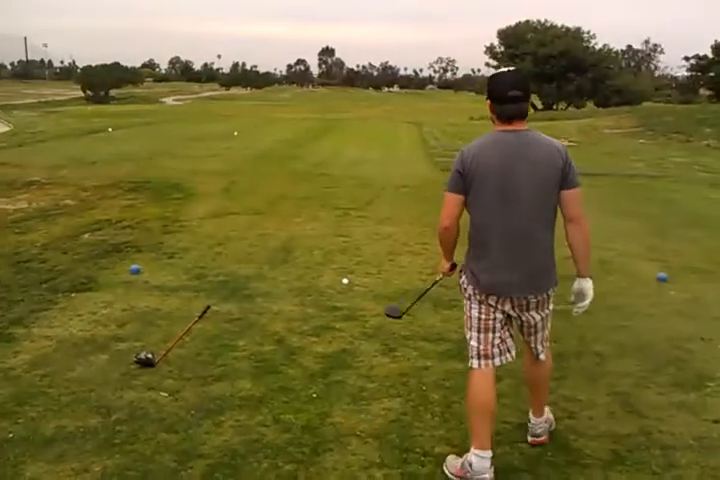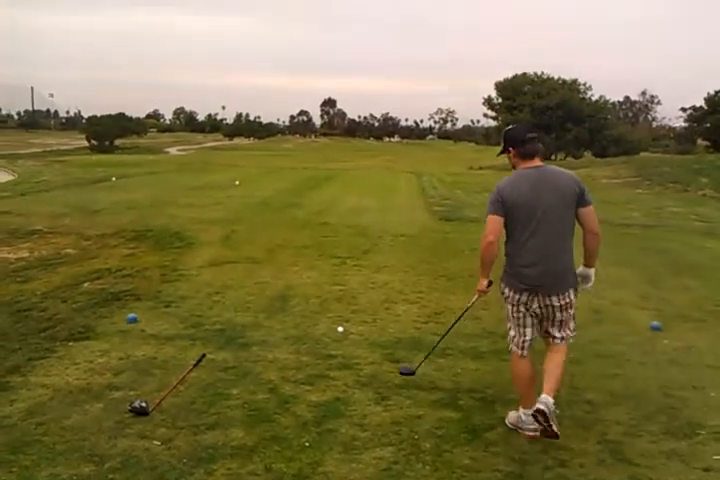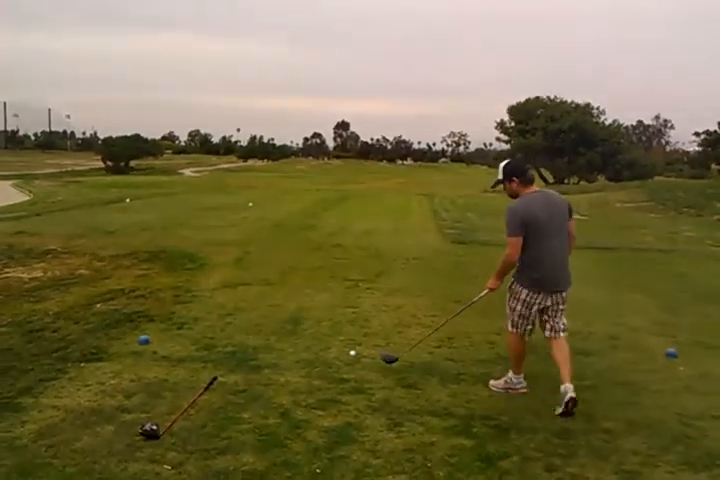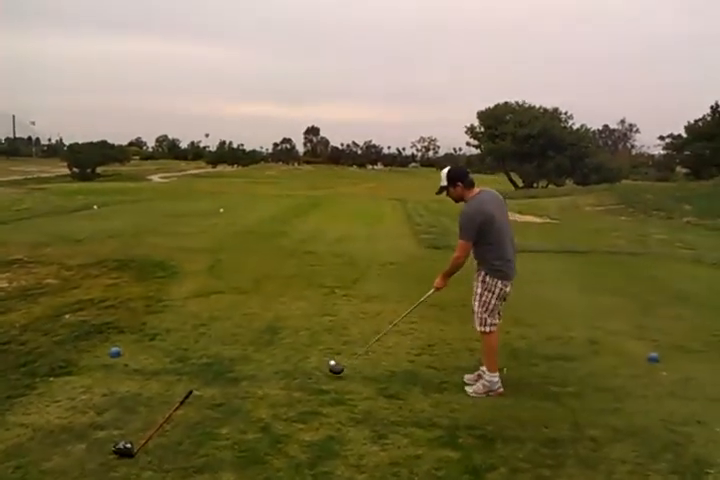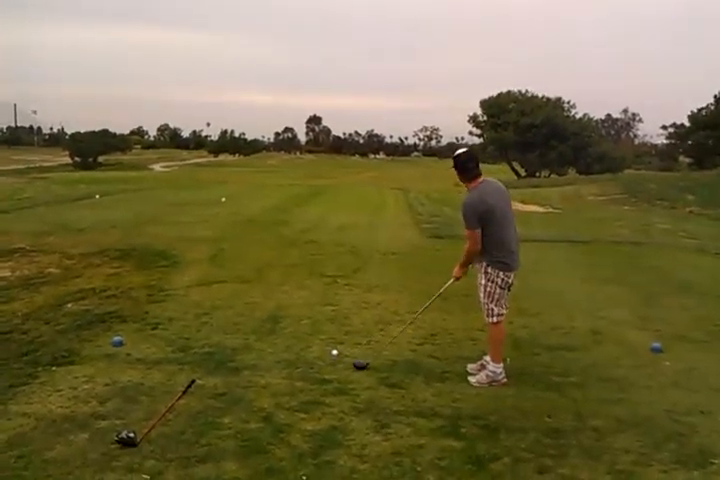
dt=1s
person 1, frame 1
left shoulder: (470, 155)
right shoulder: (556, 152)
left elbow: (447, 222)
right elbow: (576, 220)
left wrist: (447, 259)
right wrist: (584, 276)
left hip: (483, 279)
right hip: (537, 279)
left knee: (482, 367)
right knee: (537, 350)
right ankle: (539, 421)
person 1, frame 2
left shoulder: (504, 189)
right shoulder: (571, 181)
left elbow: (490, 240)
right elbow: (593, 230)
left wrist: (483, 277)
right wrist: (589, 267)
left hip: (518, 284)
right hip: (560, 283)
left knee: (520, 350)
right knee: (558, 343)
left ankle: (526, 415)
right ankle: (546, 401)
person 1, frame 3
left shoulder: (517, 209)
right shoulder: (560, 200)
left elbow: (512, 255)
right elbow: (571, 237)
left wrist: (497, 278)
left hip: (529, 283)
right hip: (559, 283)
left knee: (516, 330)
right knee: (557, 335)
left ankle: (516, 379)
right ankle: (567, 388)
person 1, frame 4
left shoulder: (470, 212)
right shoulder: (493, 195)
left elbow: (461, 256)
left wrist: (444, 277)
left hip: (492, 273)
right hip: (502, 267)
left knee: (486, 326)
right knee: (489, 323)
left ankle: (492, 381)
right ankle: (487, 370)
person 1, frame 5
left shoulder: (472, 202)
right shoulder: (496, 185)
left elbow: (474, 245)
left wrist: (462, 267)
left hip: (495, 263)
right hip: (505, 257)
left knee: (494, 316)
right knee: (493, 314)
left ankle: (496, 370)
right ankle: (491, 360)
